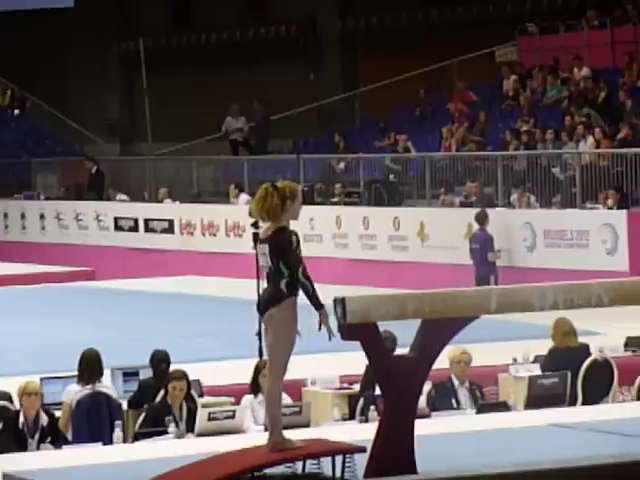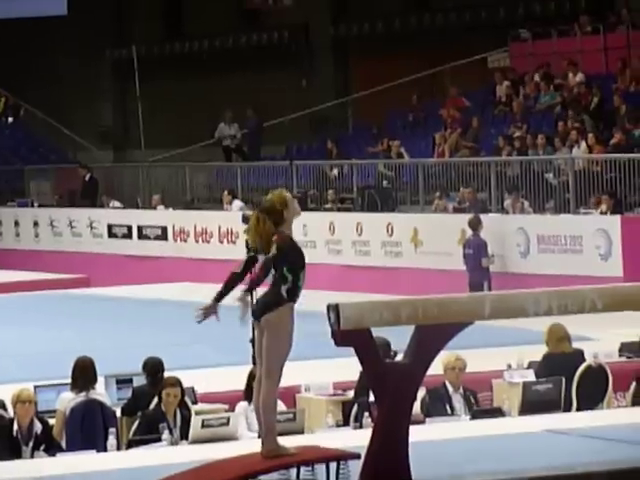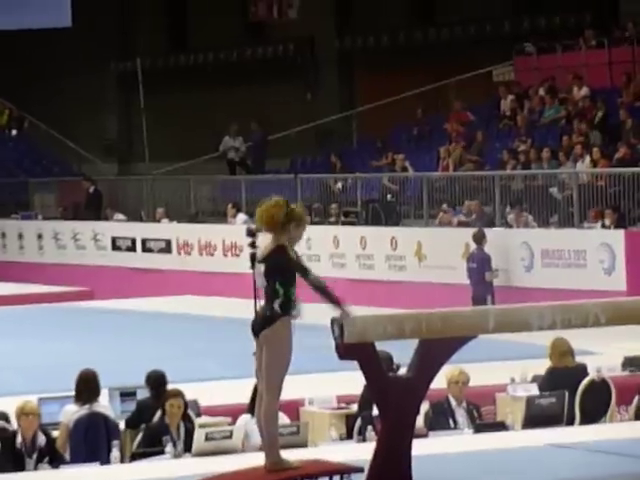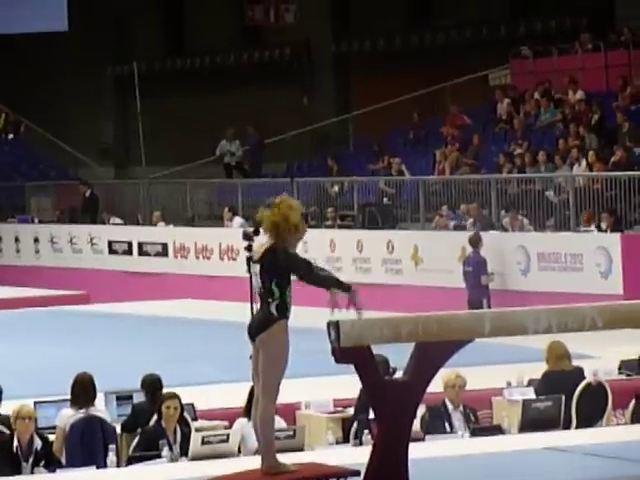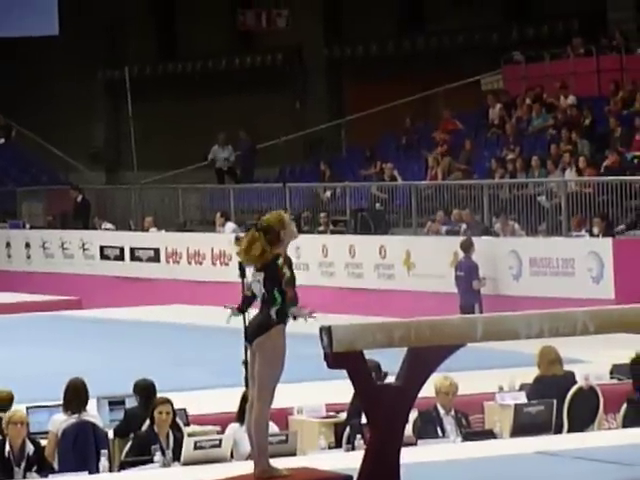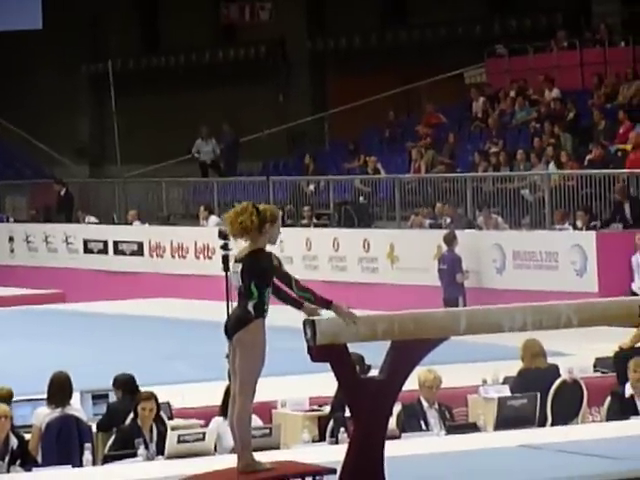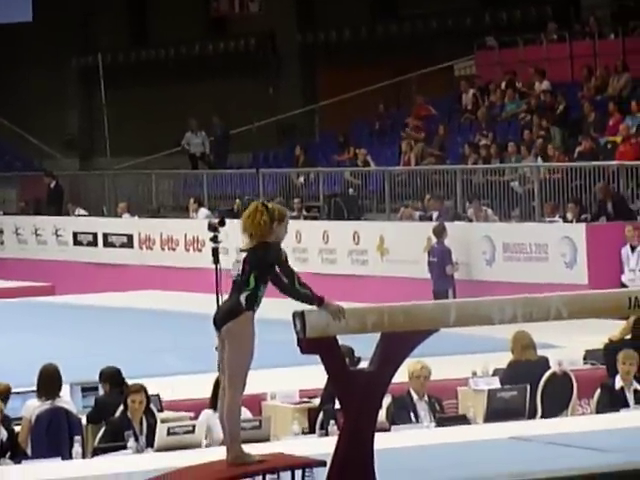
dt=0.3s
person 1, frame 1
left shoulder: (266, 233)
right shoulder: (288, 236)
right elbow: (301, 274)
right wrist: (321, 309)
left hip: (268, 299)
right hip: (282, 304)
left knee: (274, 371)
right knee: (276, 373)
left ankle: (274, 432)
right ankle: (276, 437)
person 1, frame 2
left shoulder: (272, 239)
right shoulder: (284, 241)
right elbow: (265, 266)
left wrist: (216, 301)
right wrist: (247, 292)
left hip: (265, 307)
right hip: (279, 310)
left knee: (263, 378)
right knee: (271, 379)
left ankle: (267, 440)
right ankle: (270, 444)
person 1, frame 3
left shoulder: (268, 251)
right shoulder: (281, 253)
right elbow: (310, 278)
left wrist: (290, 308)
right wrist: (339, 305)
left hip: (266, 321)
right hip: (276, 325)
left knee: (264, 392)
right knee: (271, 393)
left ankle: (269, 453)
right ankle: (272, 457)
person 1, frame 4
left shoulder: (262, 252)
right shoulder: (280, 252)
left elbow: (306, 273)
right elbow: (312, 271)
left wrist: (336, 290)
right wrist: (348, 290)
left hip: (259, 323)
right hip: (273, 327)
left knee: (261, 395)
right knee: (268, 396)
left ankle: (266, 457)
right ankle: (270, 461)
person 1, frame 5
left shoulder: (263, 261)
right shoulder: (281, 261)
right elbow: (288, 291)
left wrist: (240, 308)
right wrist: (294, 310)
left hip: (257, 328)
right hip: (271, 331)
left knee: (257, 399)
right knee: (264, 400)
person 1, frame 6
left shoulder: (245, 255)
right shoulder: (262, 257)
left elbow: (274, 288)
right elbow: (293, 285)
left wrist: (302, 306)
right wrist: (334, 306)
left hip: (236, 322)
right hip: (250, 326)
left knee: (238, 394)
right knee: (245, 395)
left ankle: (243, 456)
right ankle: (246, 459)
person 1, frame 7
left shoulder: (254, 250)
right shoulder: (270, 251)
left elbow: (283, 285)
right elbow: (294, 284)
left wrist: (317, 302)
right wrist: (324, 304)
left hip: (225, 315)
right hip: (239, 318)
left knee: (228, 387)
right knee: (235, 388)
left ankle: (233, 449)
right ankle: (235, 451)
